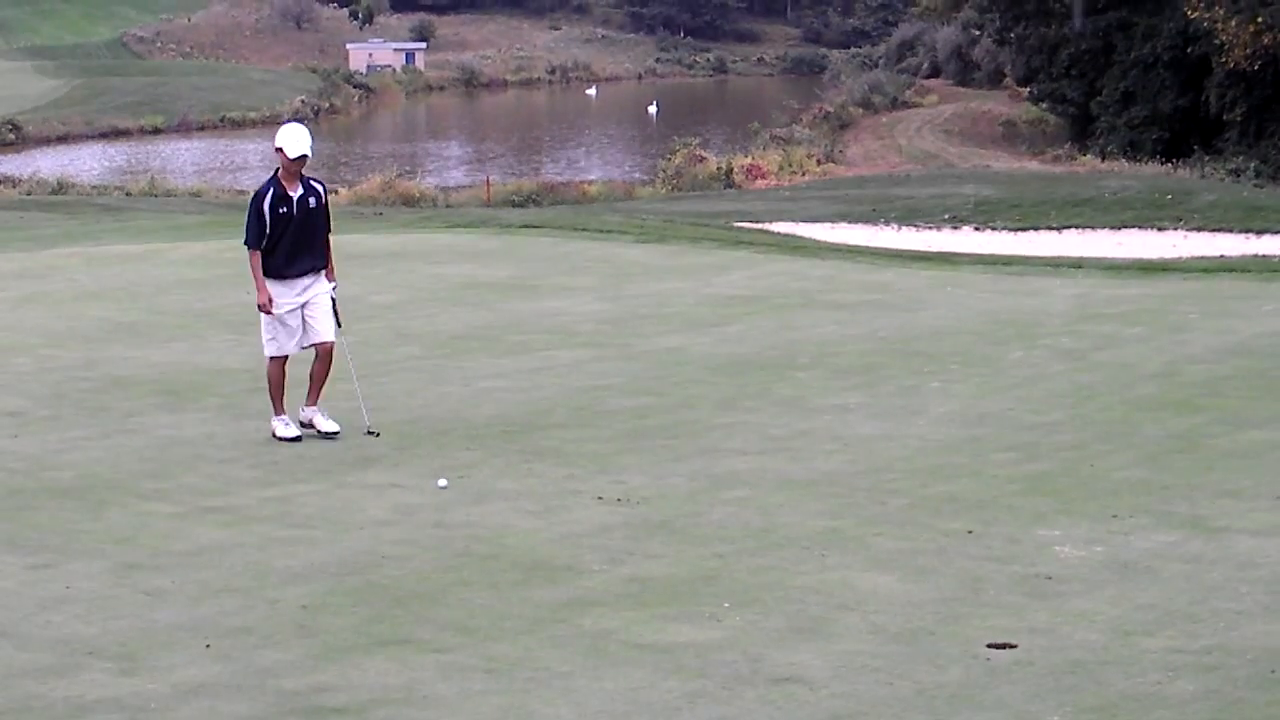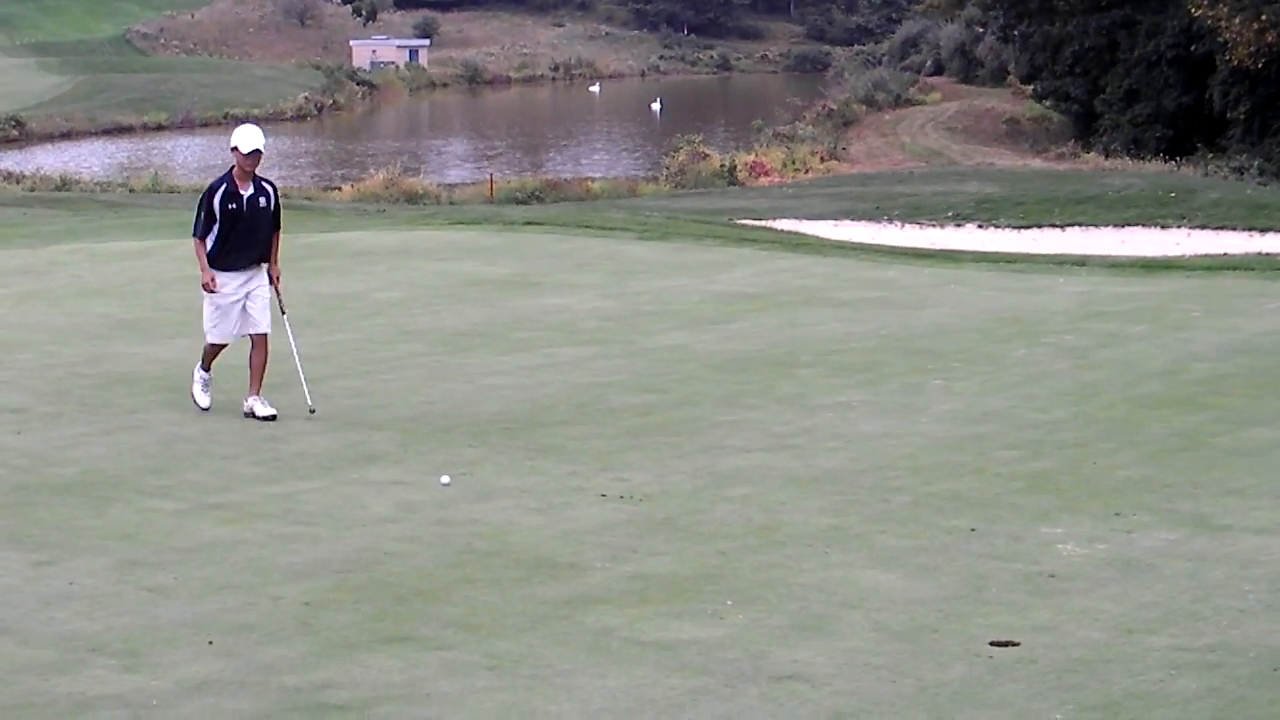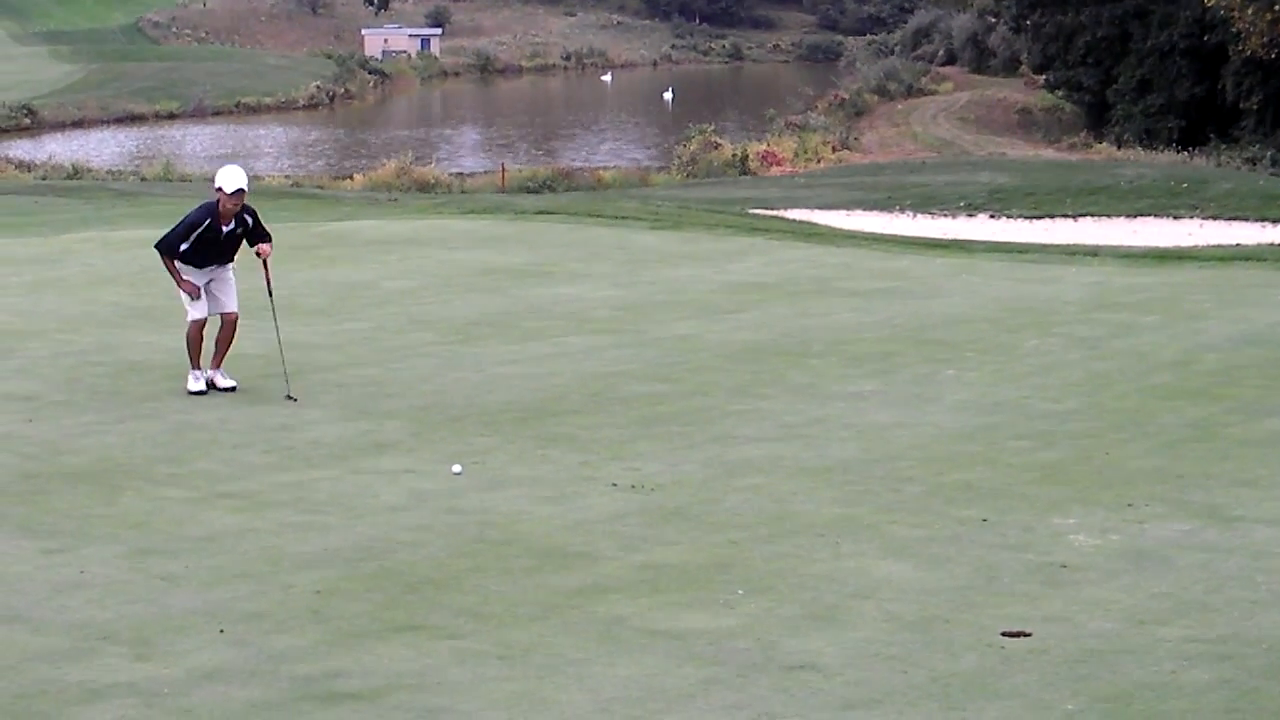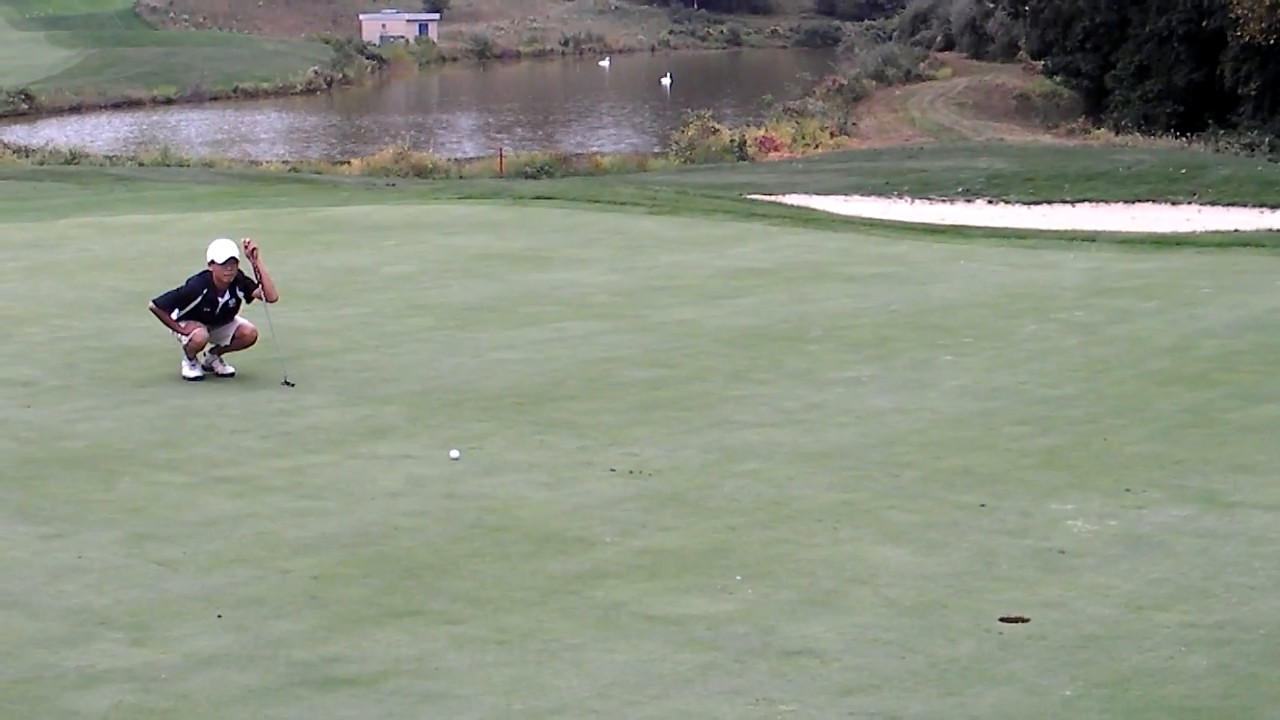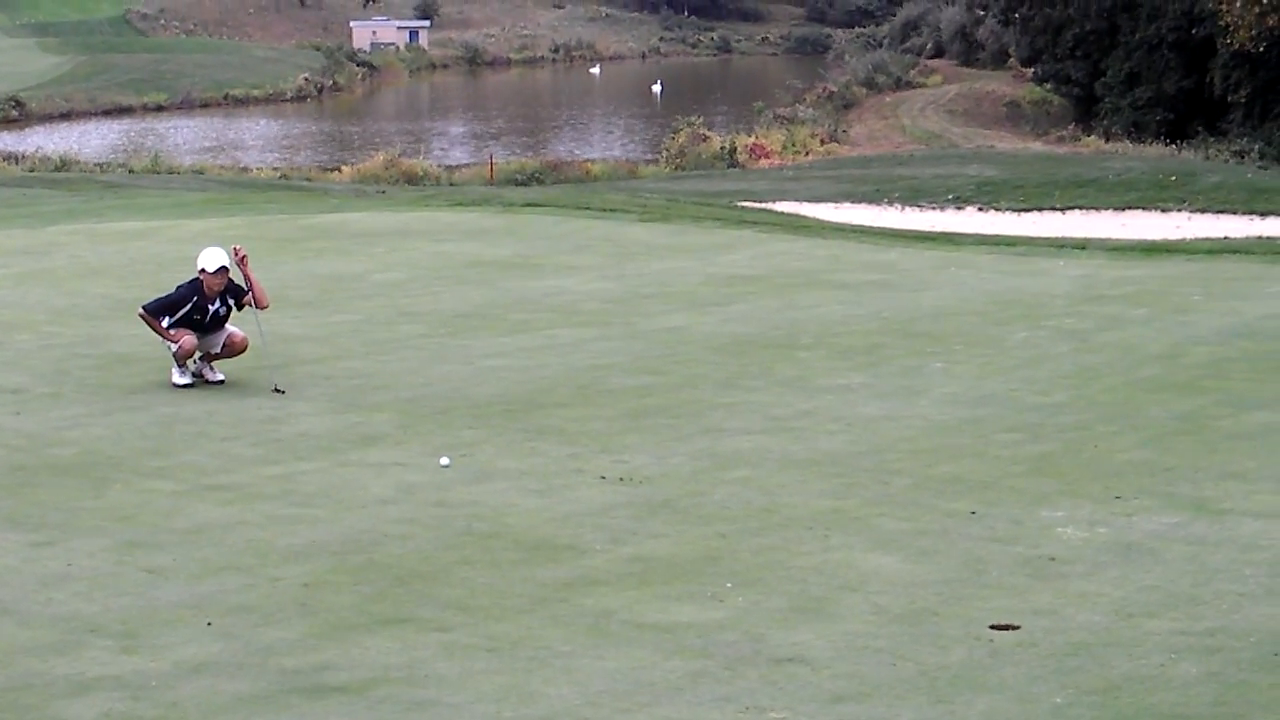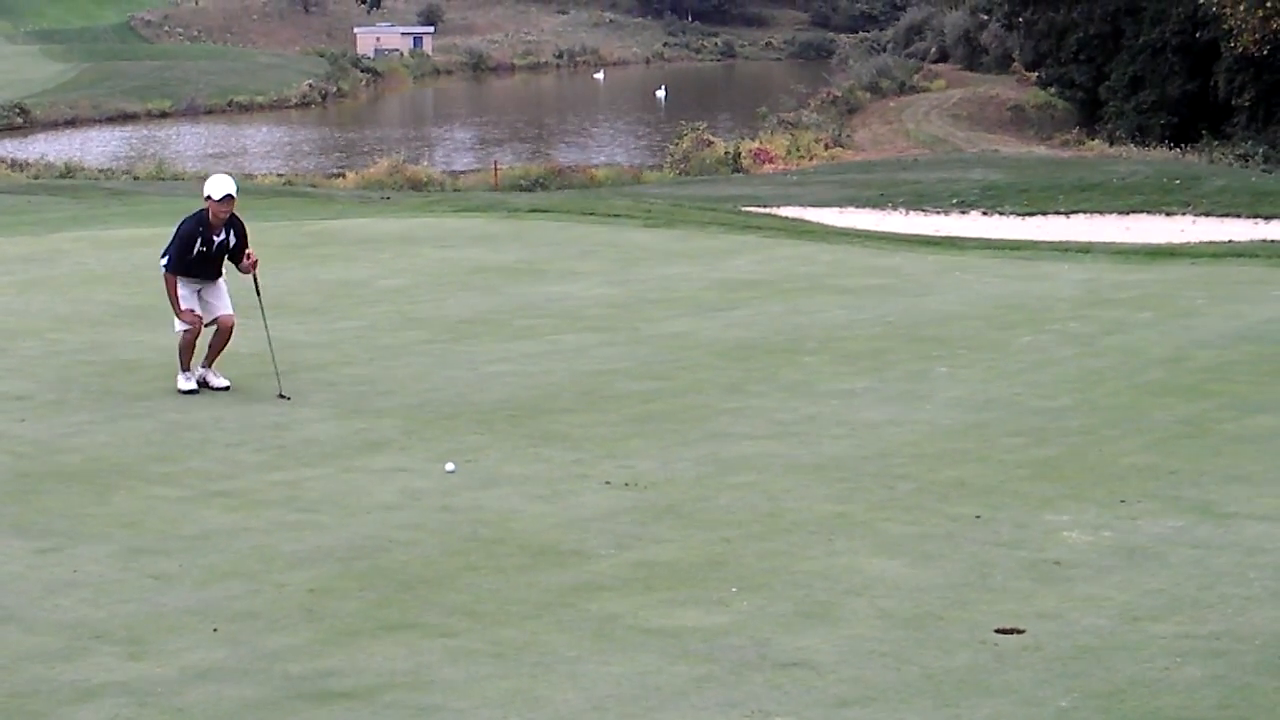
dt=0.7s
person 1, frame 1
left shoulder: (317, 191)
right shoulder: (264, 196)
right elbow: (254, 247)
left wrist: (330, 272)
right wrist: (260, 289)
left hip: (314, 281)
right hip: (278, 285)
left knee: (325, 345)
right knee: (279, 353)
left ankle: (311, 409)
right ankle: (280, 417)
person 1, frame 2
left shoulder: (268, 190)
right shoulder: (216, 191)
left elbow: (274, 229)
right elbow: (200, 236)
left wrist: (273, 264)
right wrist: (205, 270)
left hip: (256, 274)
right hip: (223, 275)
left knee: (260, 336)
right knee: (220, 337)
left ankle: (254, 398)
right ankle: (202, 373)
person 1, frame 3
left shoulder: (248, 216)
right shoulder: (199, 218)
left elbow: (265, 240)
right elbow: (163, 248)
left wrist: (265, 249)
right wrist: (180, 281)
left hip: (221, 268)
right hip: (190, 269)
left knee: (230, 317)
right knee: (198, 319)
left ankle: (214, 370)
right ankle: (195, 372)
person 1, frame 4
left shoulder: (239, 282)
right shoulder: (197, 287)
left elbow: (271, 297)
right elbow: (154, 306)
left wrist: (256, 262)
right wrist: (180, 329)
left hip: (221, 324)
right hip: (190, 323)
left knee: (249, 333)
right knee: (200, 337)
left ankle: (213, 356)
right ankle: (190, 360)
person 1, frame 5
left shoulder: (230, 290)
right shoulder: (187, 294)
left elbow: (262, 303)
right elbow: (144, 312)
left wrist: (246, 270)
right wrist: (169, 336)
left hip: (211, 333)
right hip: (181, 331)
left knee: (240, 342)
right knee: (189, 344)
left ankle: (203, 364)
right ankle: (180, 367)
person 1, frame 6
left shoulder: (235, 226)
right shoulder: (191, 228)
left elbow: (239, 263)
right elbow: (170, 272)
left wrist: (249, 265)
right wrist: (179, 311)
left hip: (212, 279)
right hip: (182, 278)
left knee: (227, 323)
right knee: (192, 327)
left ankle: (205, 369)
right ankle: (185, 373)
